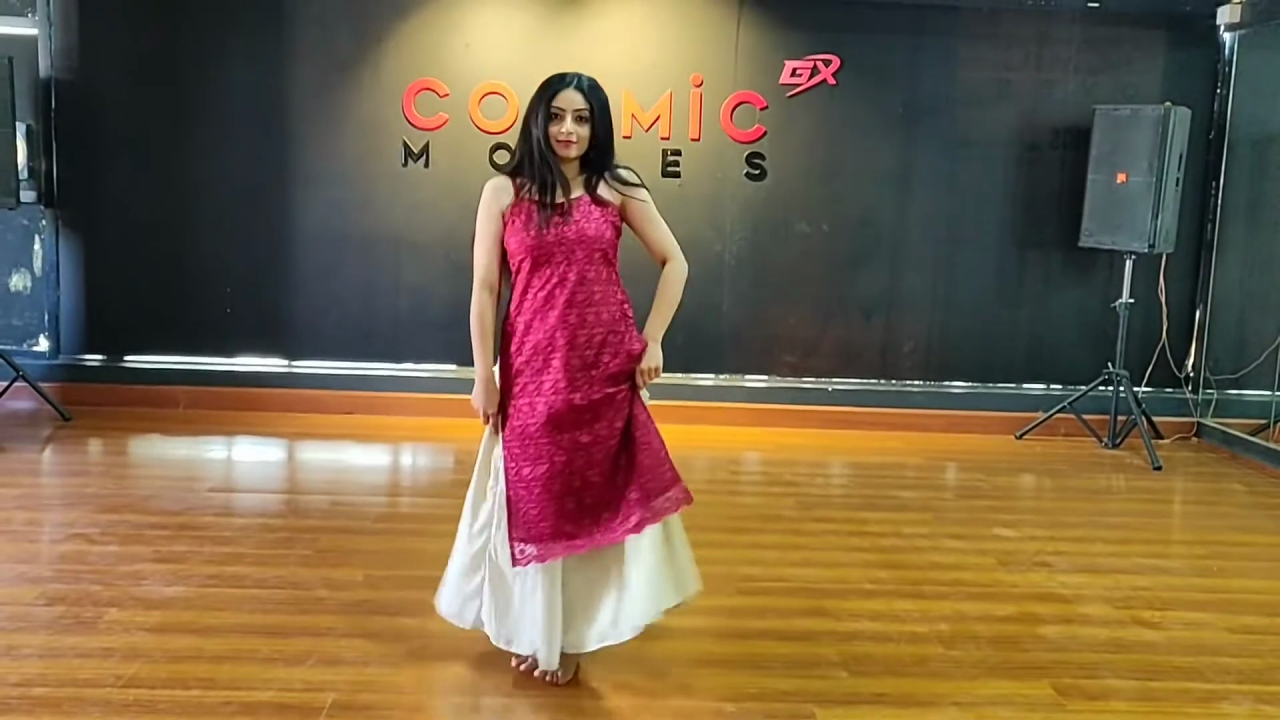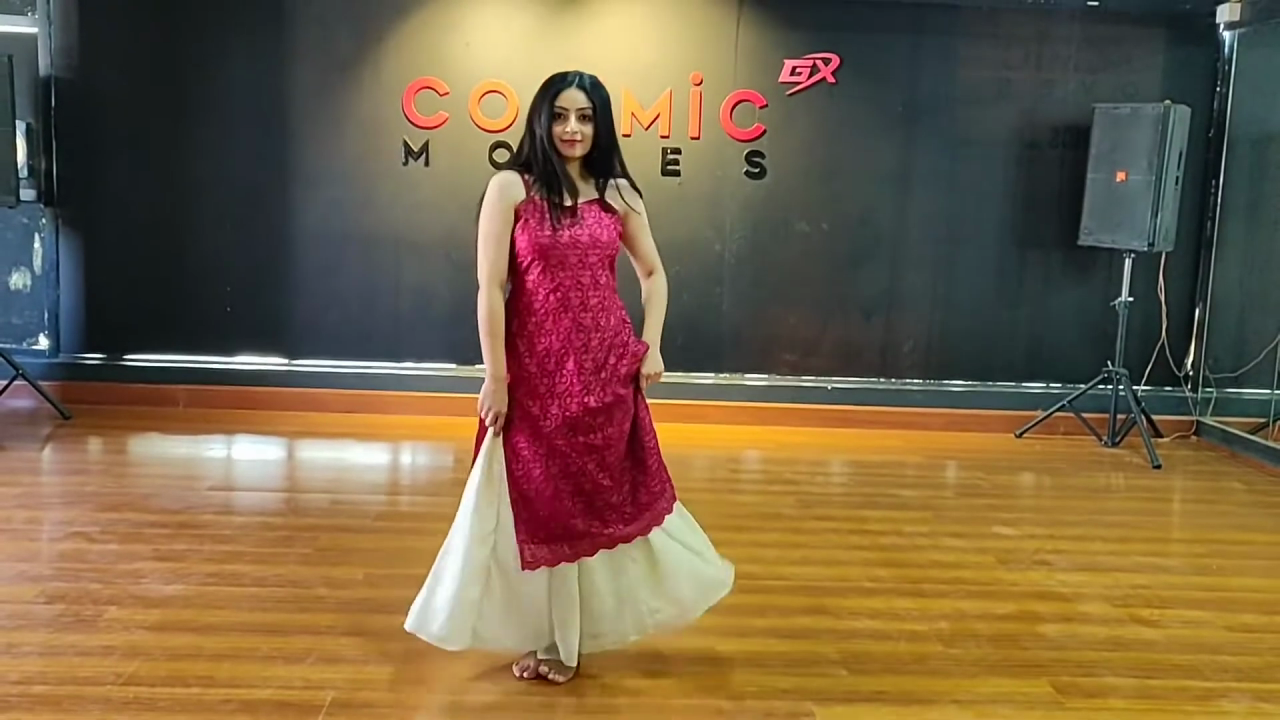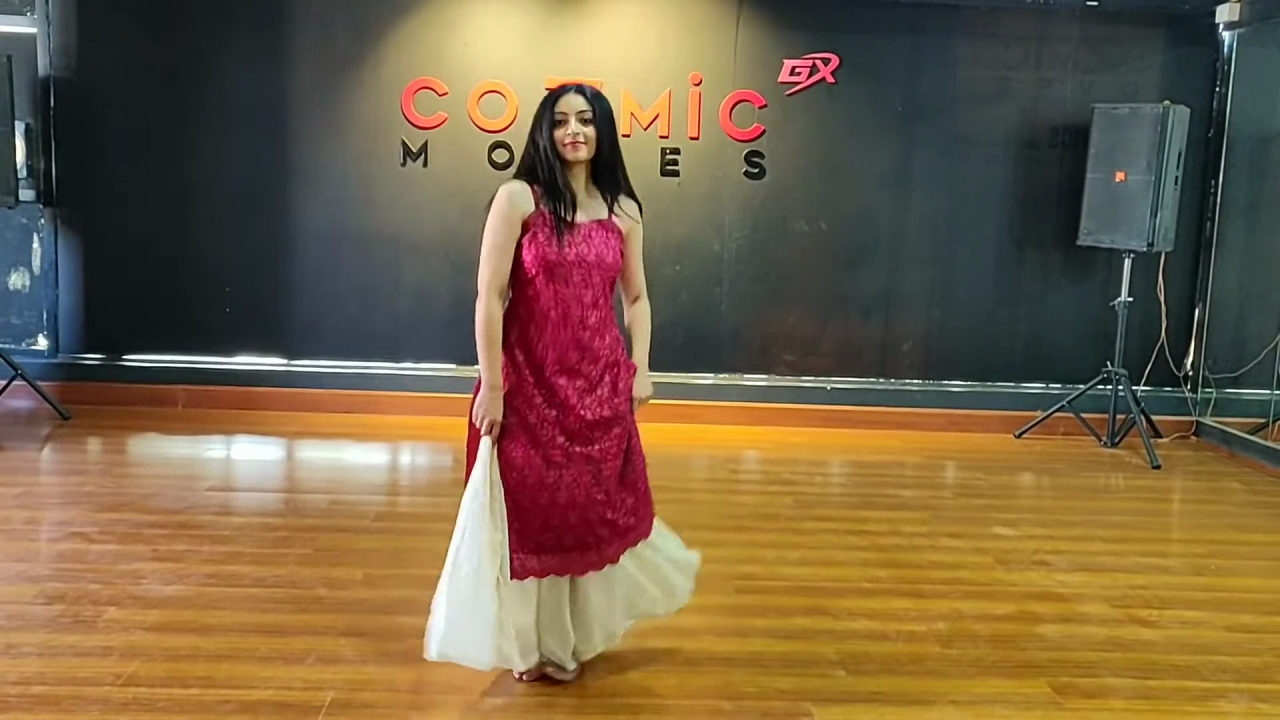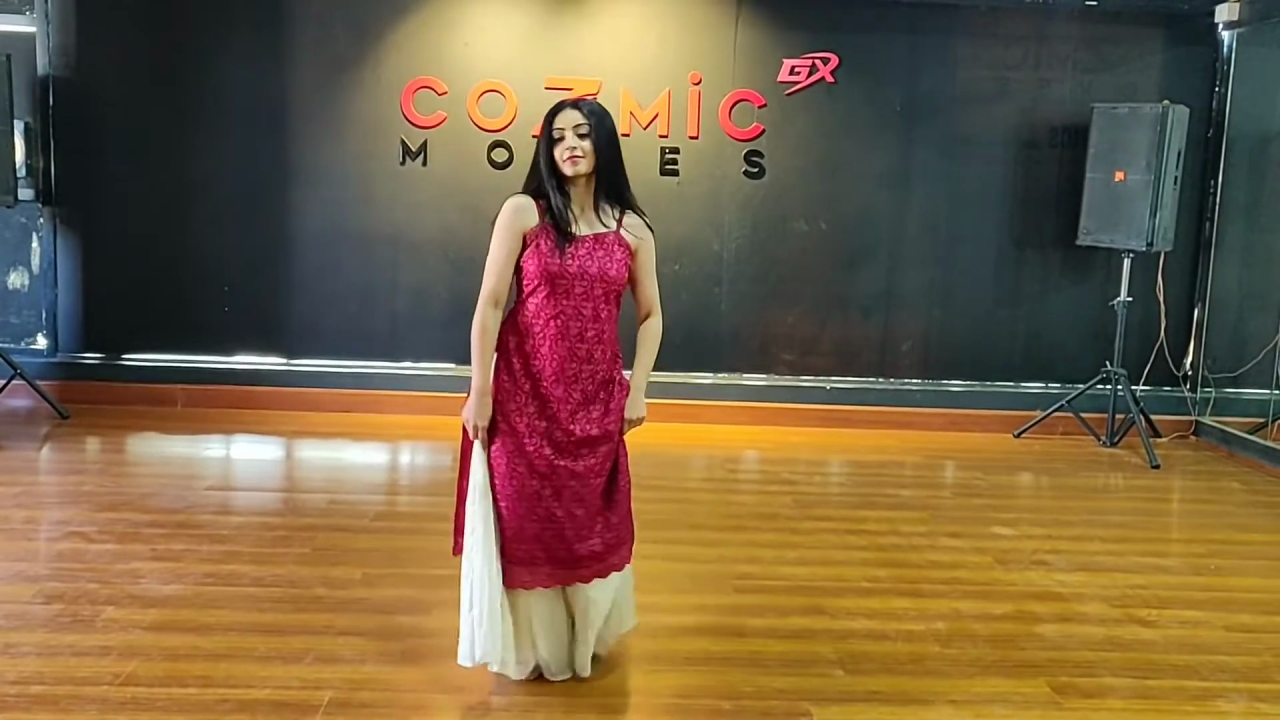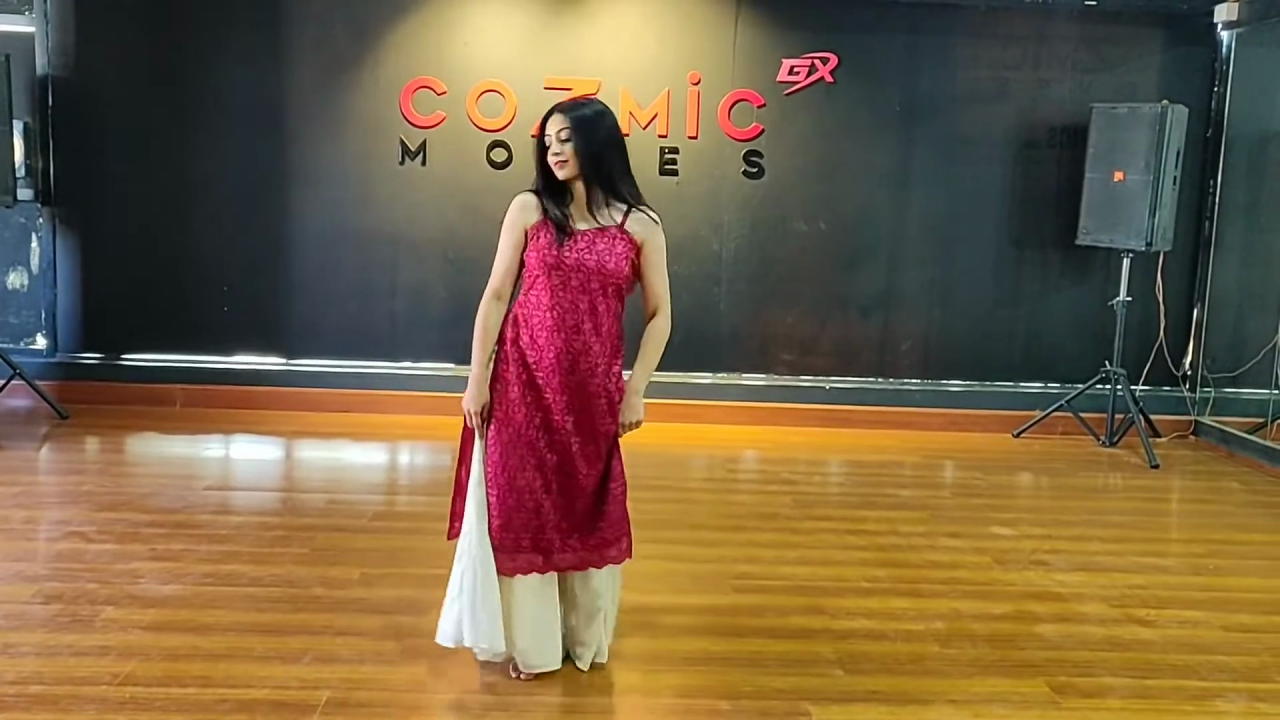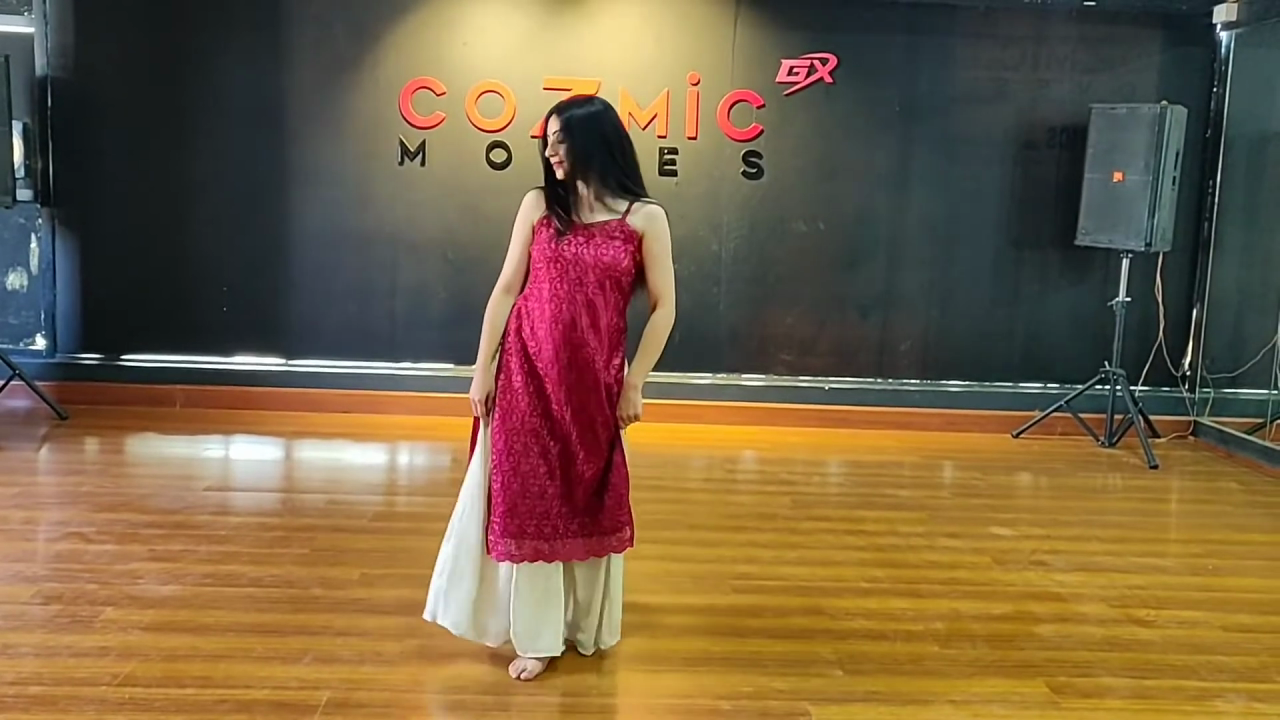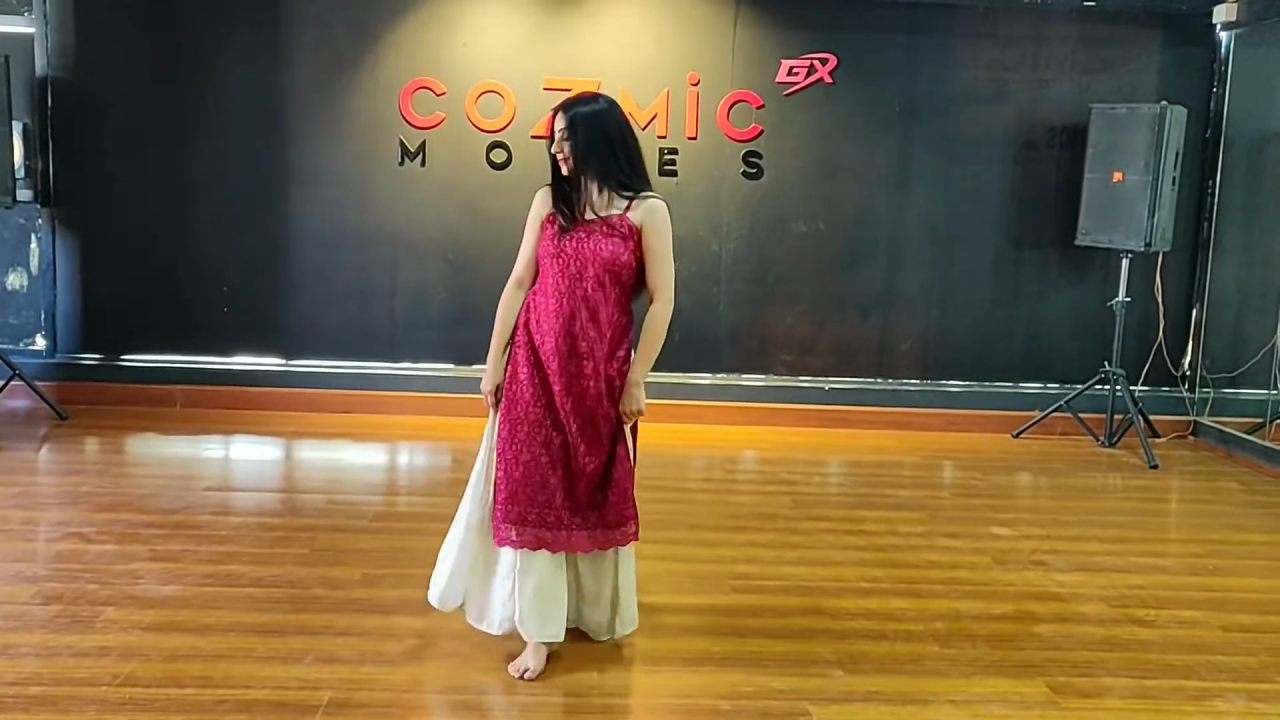
dt=0.2s
person 1, frame 1
left shoulder: (617, 187)
right shoulder: (503, 192)
left elbow: (674, 262)
right elbow: (485, 290)
left wrist: (653, 340)
right wrist: (485, 374)
left hip: (607, 369)
right hip: (533, 370)
left knee: (599, 495)
right knee: (533, 501)
left ankle: (568, 636)
right ankle: (535, 633)
person 1, frame 2
left shoulder: (618, 193)
right shoulder: (510, 187)
left elbow: (653, 273)
right elbow: (490, 287)
left wrist: (651, 345)
right wrist: (495, 377)
left hip: (608, 370)
right hip: (534, 371)
left knee: (605, 498)
right knee: (537, 503)
left ankle: (571, 636)
right ankle: (540, 636)
person 1, frame 3
left shoulder: (623, 211)
right shoulder: (517, 198)
left elbow: (636, 297)
right elbow: (489, 296)
left wrist: (640, 367)
right wrist: (491, 386)
left hip: (601, 385)
right hip: (530, 381)
left knee: (598, 508)
right knee: (532, 511)
left ankle: (574, 635)
right ankle: (537, 642)
person 1, frame 4
left shoulder: (632, 227)
right shoulder: (522, 213)
left elbow: (650, 315)
right elbow: (489, 305)
left wrist: (638, 388)
right wrist: (480, 392)
left hip: (595, 401)
right hip: (524, 393)
left knee: (592, 523)
right knee: (526, 521)
left ankle: (583, 636)
right ankle: (535, 646)
person 1, frame 5
left shoulder: (640, 224)
right shoulder: (529, 209)
left elbow: (659, 314)
right elbow: (496, 296)
left wrist: (635, 391)
right wrist: (477, 379)
left hip: (593, 392)
right hip: (522, 382)
left knee: (590, 516)
right knee: (521, 512)
left ankle: (582, 634)
right ankle: (531, 640)
person 1, frame 6
left shoulder: (644, 217)
right shoulder: (538, 205)
left elbow: (663, 307)
right elbow: (506, 290)
left wrist: (634, 386)
right wrist: (483, 369)
left hip: (595, 381)
right hip: (526, 373)
left knee: (591, 505)
right knee: (526, 502)
left ankle: (585, 622)
right ankle: (535, 637)
person 1, frame 7
left shoulder: (647, 211)
right shoulder: (549, 201)
left elbow: (662, 302)
right elbow: (519, 283)
left wrist: (635, 382)
right wrist: (494, 362)
left hip: (602, 374)
right hip: (536, 366)
left knee: (596, 496)
right knee: (532, 494)
left ankle: (592, 612)
right ankle: (539, 630)
